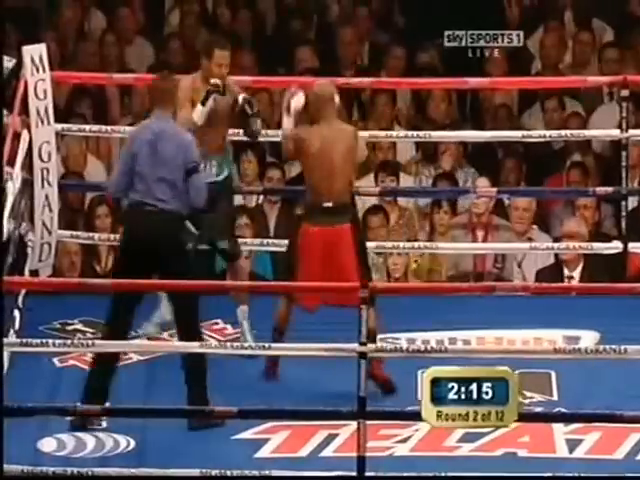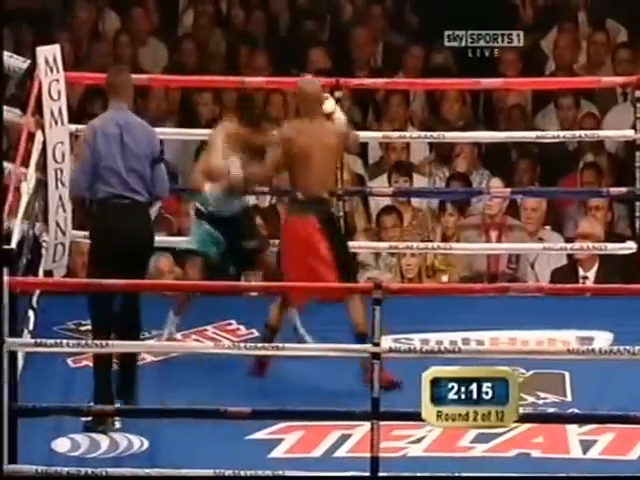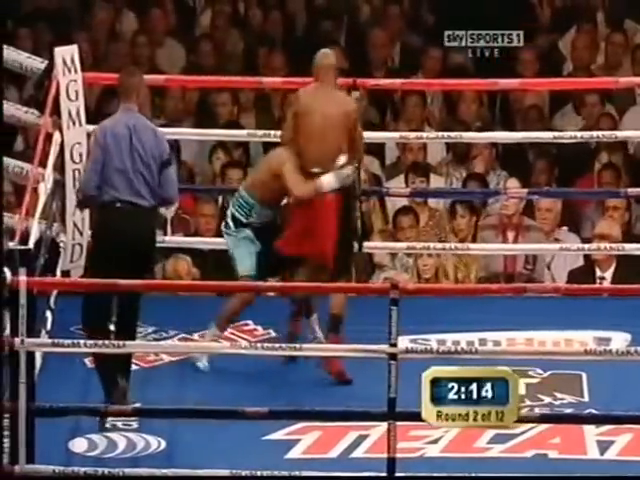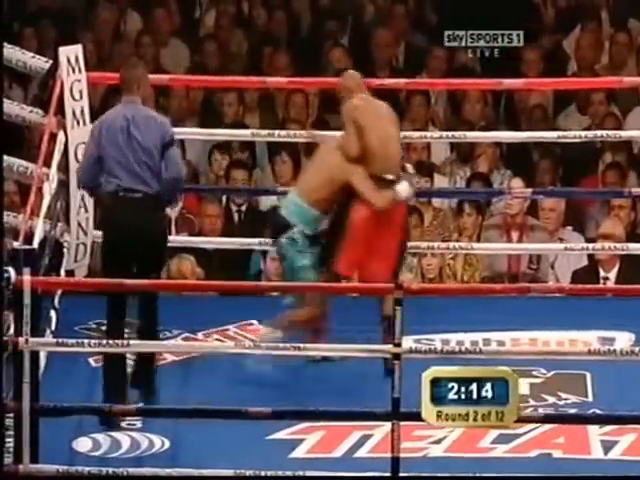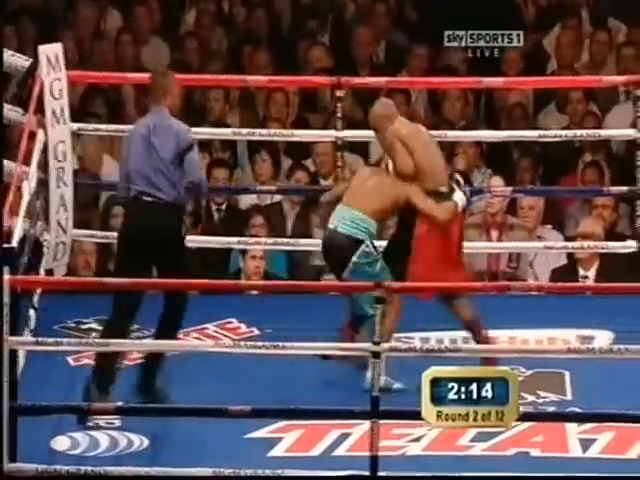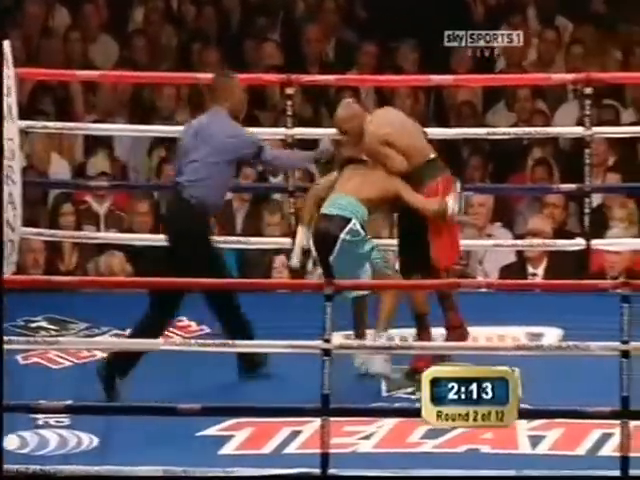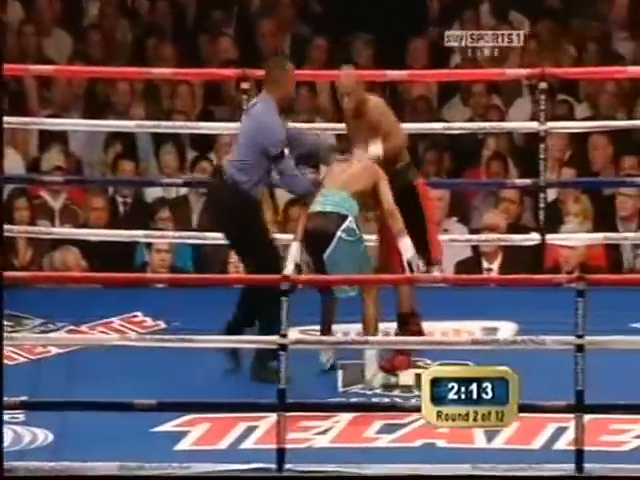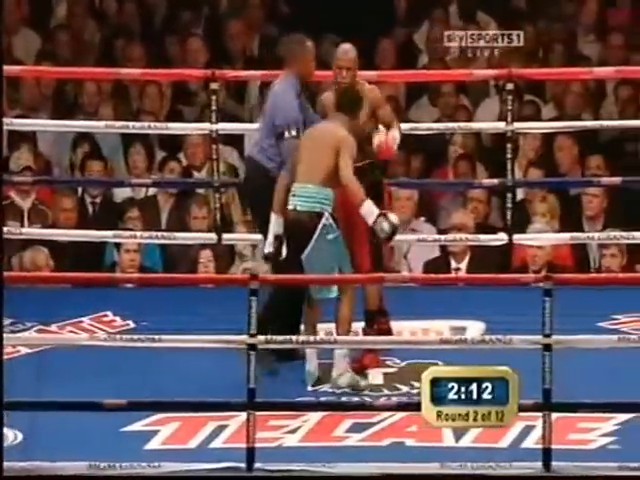
dt=0.4s
person 1, frame 1
left shoulder: (135, 136)
right shoulder: (185, 140)
left elbow: (115, 189)
right elbow: (196, 200)
left hip: (136, 227)
right hip: (168, 231)
left knee: (119, 318)
right knee: (187, 321)
left ankle: (93, 405)
right ankle: (198, 407)
person 1, frame 2
left shoulder: (94, 129)
right shoulder: (146, 131)
left elbow: (78, 188)
right elbow: (161, 189)
left hip: (108, 220)
right hip: (140, 221)
left knee: (102, 314)
right knee: (129, 309)
left ankle: (104, 408)
right ankle: (127, 393)
person 1, frame 3
left shoulder: (104, 130)
right shoulder: (155, 135)
left elbow: (87, 188)
right elbow: (170, 194)
left wrist: (86, 203)
left hip: (110, 221)
right hip: (142, 225)
left knee: (96, 310)
right knee: (128, 312)
left ankle: (113, 385)
right ankle: (119, 391)
person 1, frame 4
left shoulder: (103, 125)
right shoulder: (158, 123)
left elbow: (85, 179)
right elbow: (176, 175)
left hip: (117, 214)
right hip: (150, 214)
left knee: (116, 307)
right knee: (148, 300)
left ankle: (115, 398)
right ankle: (145, 381)
person 1, frame 5
left shoulder: (135, 132)
right shoulder: (179, 131)
left elbow: (124, 185)
right elbow: (196, 180)
right wrist: (206, 198)
left hip: (135, 217)
right hip: (165, 220)
left knee: (124, 305)
right knee: (176, 301)
left ankle: (99, 382)
right ankle: (146, 379)
person 1, frame 6
left shoulder: (195, 127)
right shoulder: (233, 133)
right elbow: (275, 159)
right wrist: (312, 157)
left hip: (181, 211)
right hip: (190, 219)
right knee: (165, 304)
left ankle: (248, 356)
right ankle: (117, 365)
person 1, frame 7
left shoulder: (263, 109)
right shoulder: (269, 125)
right elbow: (291, 179)
right wrist: (320, 190)
left hip: (231, 195)
right hip: (234, 200)
left knee: (262, 269)
right knee: (270, 274)
left ankle: (236, 336)
right ankle: (263, 358)
person 1, frame 8
left shoulder: (291, 91)
right shoulder: (286, 99)
left elbow: (312, 124)
right elbow: (291, 155)
left hip: (269, 180)
right hip: (265, 182)
right ankle: (266, 339)
person 2, frame 1
left shoulder: (302, 135)
right shoulder: (352, 134)
left elbow: (287, 154)
left wrist: (289, 114)
right wrist: (336, 108)
left hip: (313, 222)
right hip: (344, 221)
left knee: (291, 290)
right knee: (364, 295)
left ankle: (273, 360)
right ankle: (375, 363)
person 2, frame 2
left shoulder: (288, 131)
right shoulder: (338, 131)
left elbow: (266, 173)
right elbow: (349, 142)
left wrist: (243, 174)
right wrist: (336, 112)
left hip: (295, 215)
right hip: (320, 215)
left knee: (288, 290)
right knee: (351, 289)
left ankle: (262, 358)
right ankle: (371, 363)
person 2, frame 3
left shoulder: (302, 97)
right shoulder: (350, 104)
left elbow: (287, 139)
right elbow: (358, 152)
right hip: (337, 188)
left knee: (307, 261)
right knee: (339, 273)
left ankle: (297, 325)
right ankle: (332, 349)
person 2, frame 4
left shoulder: (351, 108)
right shoulder: (386, 108)
left elbow: (353, 151)
right elbow: (389, 148)
left wrist: (339, 144)
left hip: (370, 193)
right hip: (398, 192)
left knee: (336, 266)
right knee: (385, 277)
right ankle: (390, 349)
person 2, frame 5
left shoulder: (391, 135)
right shoulder: (418, 130)
left elbow: (407, 170)
right elbow: (426, 167)
left hip: (430, 211)
left knee: (395, 280)
right knee: (449, 284)
right ankle: (482, 342)
person 2, frame 6
left shoulder: (371, 141)
right shoulder: (386, 113)
left elbow: (400, 167)
right elbow: (420, 134)
left hip: (425, 184)
right hip: (439, 175)
left knee: (414, 267)
right knee: (432, 261)
right ankle: (454, 323)
person 2, frame 7
left shoulder: (375, 107)
right shoulder: (351, 115)
left elbow: (400, 142)
left wrist: (375, 152)
left hip: (402, 182)
left knee: (401, 264)
right knee: (394, 262)
left ankle: (403, 345)
right ankle: (413, 324)
person 2, frame 8
left shoulder: (371, 94)
right shoulder: (325, 100)
left elbow: (392, 124)
left wrist: (391, 138)
left hip: (368, 177)
left knee: (368, 259)
right knee: (360, 258)
right ankle: (382, 322)
person 3, frame 1
left shoulder: (232, 91)
right shoulder: (186, 86)
left elbow: (254, 132)
right elbow: (181, 130)
left wrist: (249, 112)
right wrist: (205, 102)
left hip: (219, 177)
left knee: (233, 255)
left ankle: (244, 327)
right ankle: (163, 312)
person 3, frame 2
left shoulder: (260, 140)
right shoulder: (224, 134)
right elbow: (197, 181)
left hip: (238, 211)
right hip: (210, 212)
left knee: (268, 265)
right knee: (193, 279)
right ankle: (170, 328)
person 3, frame 3
left shoulder: (294, 156)
right shoulder: (287, 158)
right elbow: (300, 192)
right wrist: (334, 179)
left hip: (266, 223)
right hip: (242, 226)
right knee: (248, 293)
right ankle: (210, 337)
person 3, frame 4
left shoulder: (328, 147)
right shoulder: (354, 168)
right elbow: (379, 203)
right wrist: (404, 188)
left hip: (294, 222)
right hip: (295, 231)
left knee: (327, 279)
right knee: (316, 307)
left ankle: (315, 338)
right ankle: (270, 335)
person 3, frame 5
left shoulder: (364, 173)
right shoulder: (406, 188)
left elbow: (327, 199)
right elbow: (441, 215)
left wrist: (327, 233)
right wrist: (459, 197)
left hip: (333, 239)
right hip: (355, 243)
left knee: (367, 298)
person 3, frame 6
left shoulder: (350, 169)
right shoulder: (392, 182)
left elbow: (312, 194)
right elbow: (428, 208)
left wrist: (302, 236)
right wrist: (450, 204)
left hip: (322, 229)
right hip: (346, 228)
left ankle: (363, 356)
right ankle: (379, 357)
person 3, frame 7
left shoulder: (336, 168)
right shoulder: (375, 171)
left elbow: (306, 211)
right elbow: (389, 209)
left wrist: (296, 250)
right wrist: (408, 249)
left hip: (316, 220)
right hip: (340, 223)
left knee: (331, 286)
right knee: (369, 289)
left ankle: (327, 355)
right ankle: (371, 370)
person 3, frame 8
left shoulder: (311, 133)
right shoulder: (345, 138)
left elbow: (283, 181)
right elbow: (347, 180)
left wrist: (275, 225)
right wrist: (375, 214)
left hip: (293, 214)
right hip: (317, 214)
left knee: (311, 289)
right knee: (346, 288)
left ankle: (311, 365)
right ankle: (341, 366)
